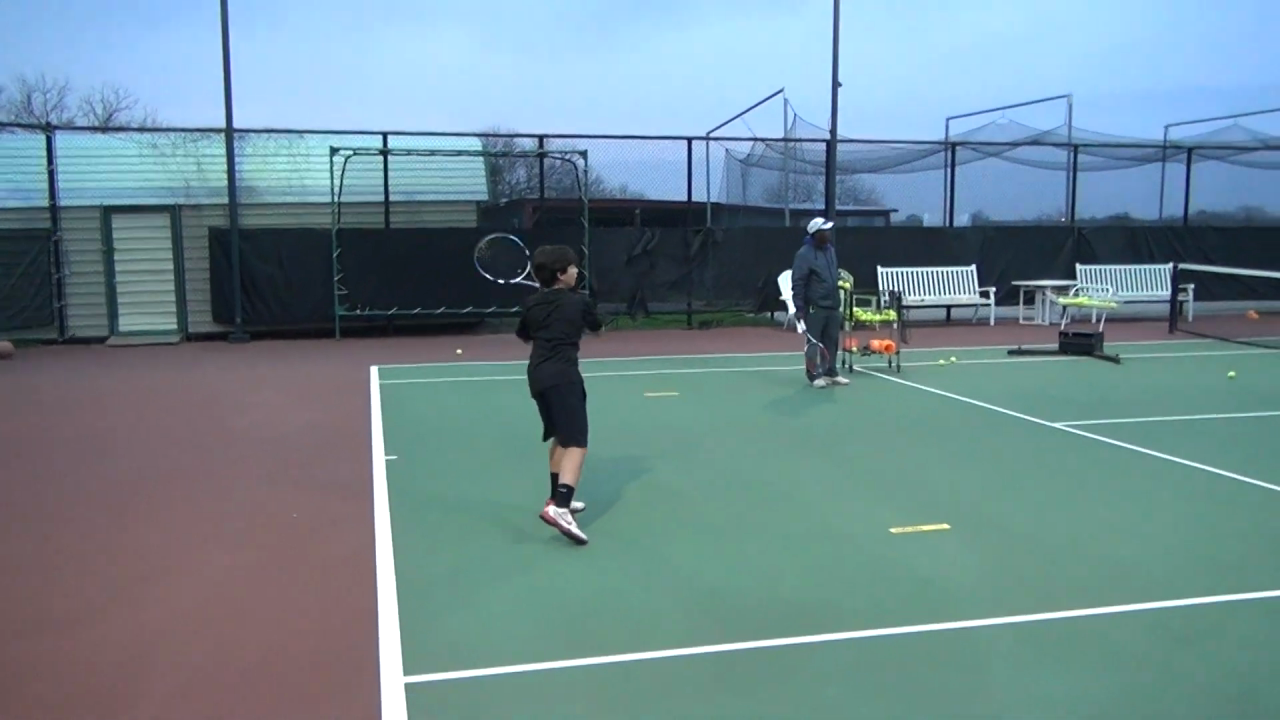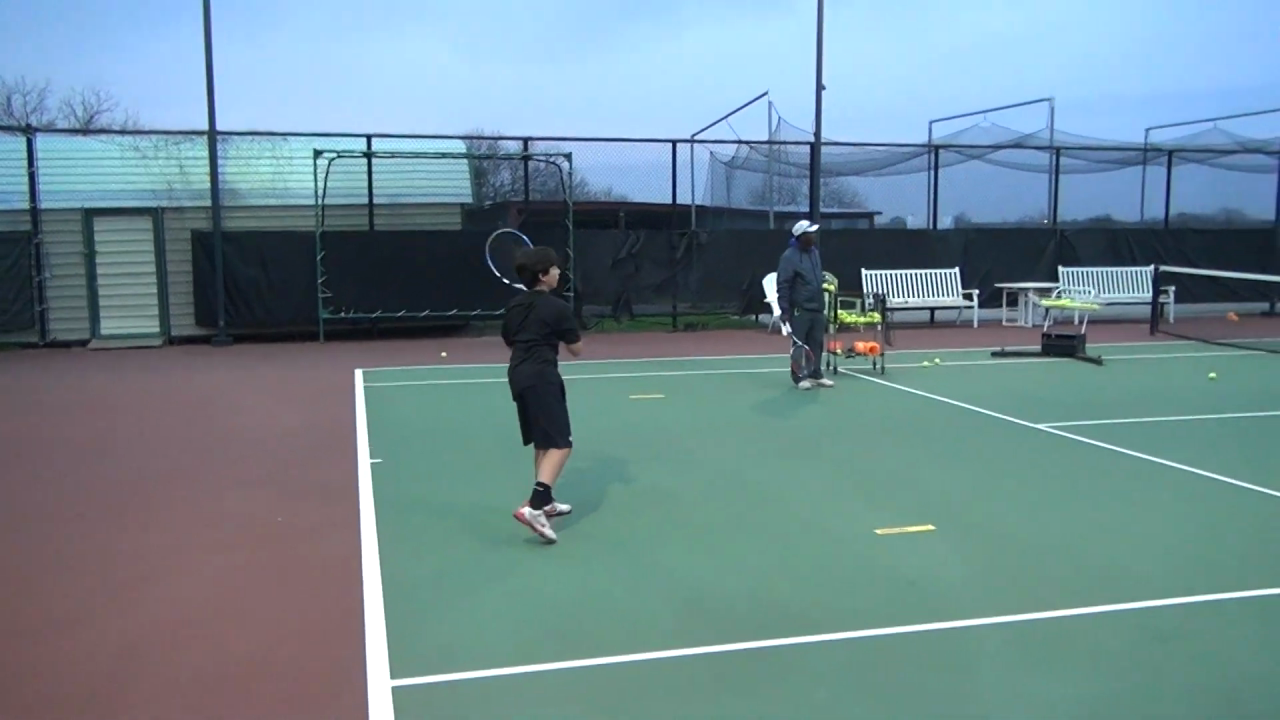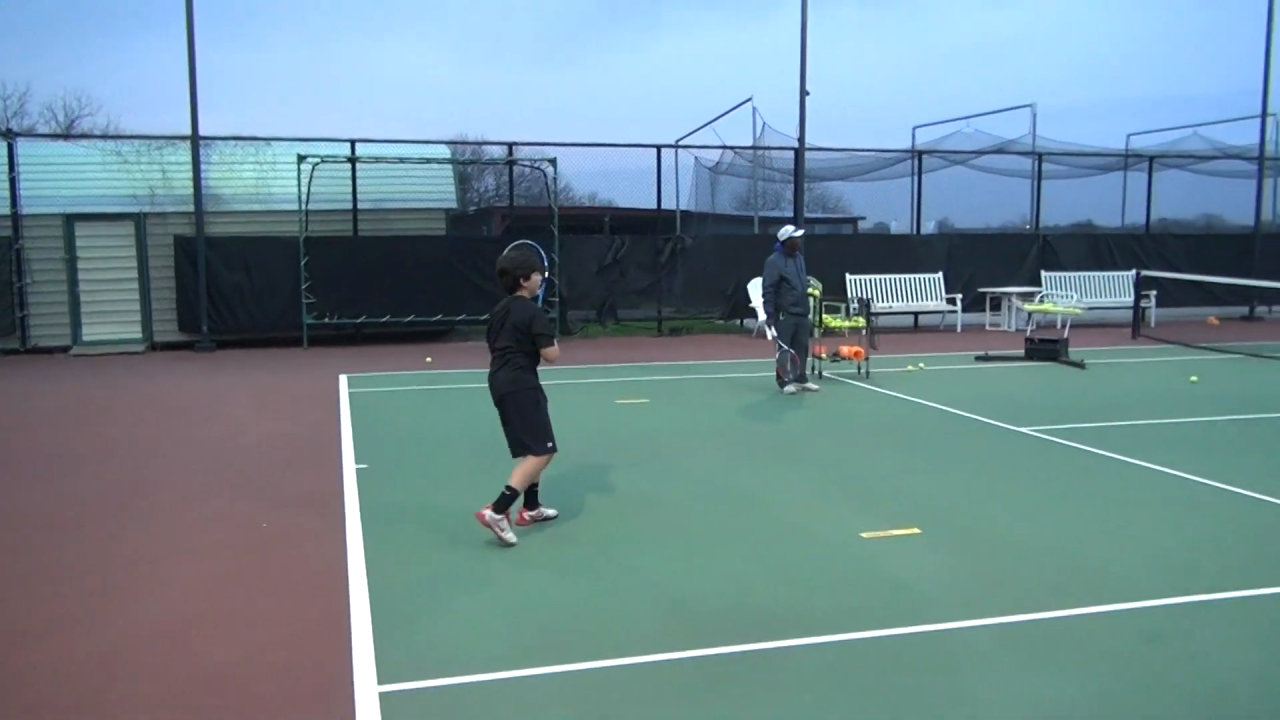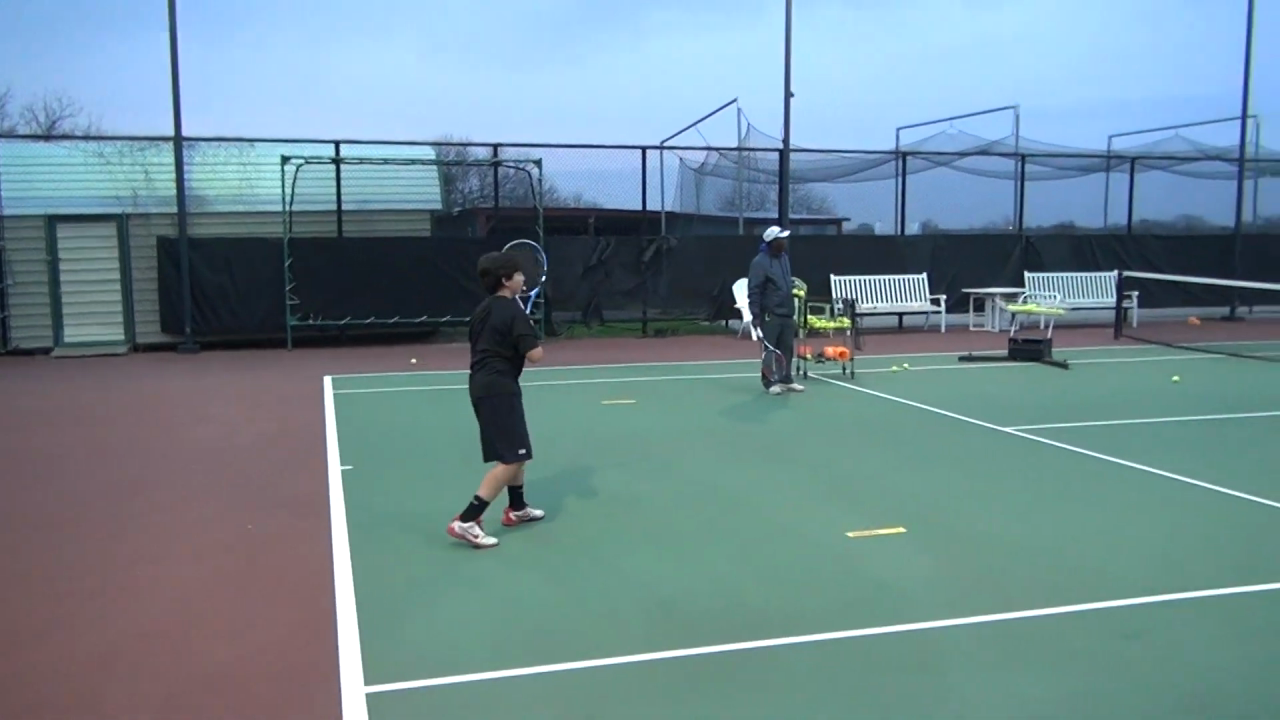
dt=0.1s
person 1, frame 1
left shoulder: (532, 303)
right shoulder: (579, 302)
right elbow: (596, 328)
left hip: (538, 375)
right hip: (563, 377)
left knee: (560, 437)
right knee: (576, 444)
left ankle: (558, 499)
right ankle: (559, 507)
person 1, frame 2
left shoulder: (516, 305)
right shoulder: (558, 307)
right elbow: (577, 348)
left hip: (519, 376)
right hip: (541, 379)
left knee: (545, 443)
right knee: (560, 445)
left ankle: (544, 502)
right ankle: (533, 509)
person 1, frame 3
left shoulder: (500, 310)
right shoulder: (533, 312)
right elbow: (551, 355)
right wrist: (551, 340)
left hip: (500, 382)
right hip: (521, 385)
left knee: (527, 447)
right knee: (542, 451)
left ankle: (530, 507)
right ankle: (497, 510)
person 1, frame 4
left shoulder: (483, 310)
right shoulder: (515, 313)
right elbow: (534, 355)
right wrist: (531, 341)
left hip: (482, 385)
right hip: (500, 389)
left knee: (510, 450)
right knee: (513, 457)
left ankle: (516, 508)
right ankle: (466, 521)
person 2, frame 1
left shoulder: (830, 250)
right shoulder: (804, 254)
right elbow: (798, 283)
left wrist: (841, 282)
right wrist: (799, 307)
left hip: (833, 306)
right hip: (815, 307)
left knee: (832, 341)
right knee: (814, 342)
left ankle: (830, 372)
right ankle: (814, 375)
person 2, frame 2
left shoulder: (814, 252)
right shoulder: (789, 257)
right elbow: (783, 285)
left wrist: (825, 284)
right wrist: (784, 310)
left hip: (818, 308)
right hip: (799, 310)
left knee: (816, 343)
right knee: (799, 344)
left ankle: (815, 374)
right ankle: (799, 377)
person 2, frame 3
left shoulder: (799, 257)
right shoulder: (774, 261)
right elbow: (768, 290)
left wrist: (810, 289)
right wrist: (770, 314)
left hip: (802, 312)
right hip: (785, 314)
left knee: (801, 348)
left ankle: (800, 379)
right ankle: (784, 381)
person 2, frame 4
left shoulder: (784, 258)
right shoulder: (760, 262)
right elbow: (754, 291)
right wrist: (756, 315)
left hip: (788, 313)
right hip: (770, 315)
left knee: (787, 349)
left ankle: (785, 379)
right ankle: (770, 382)
